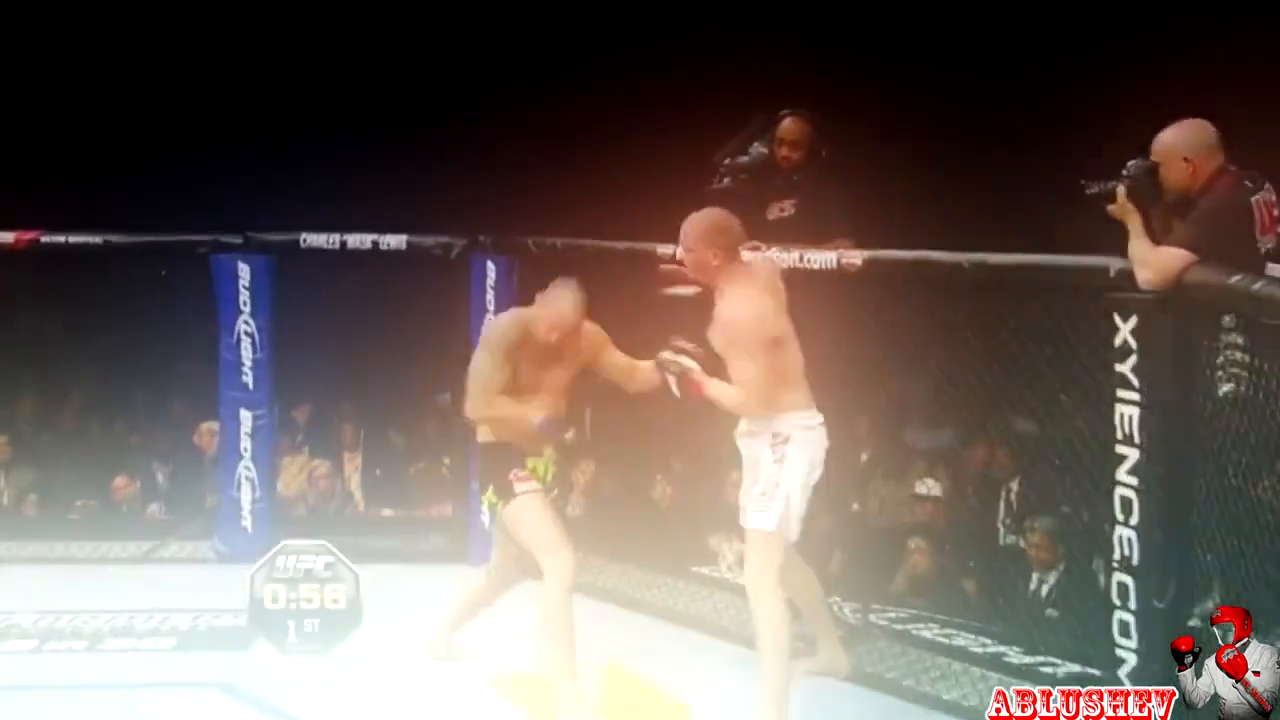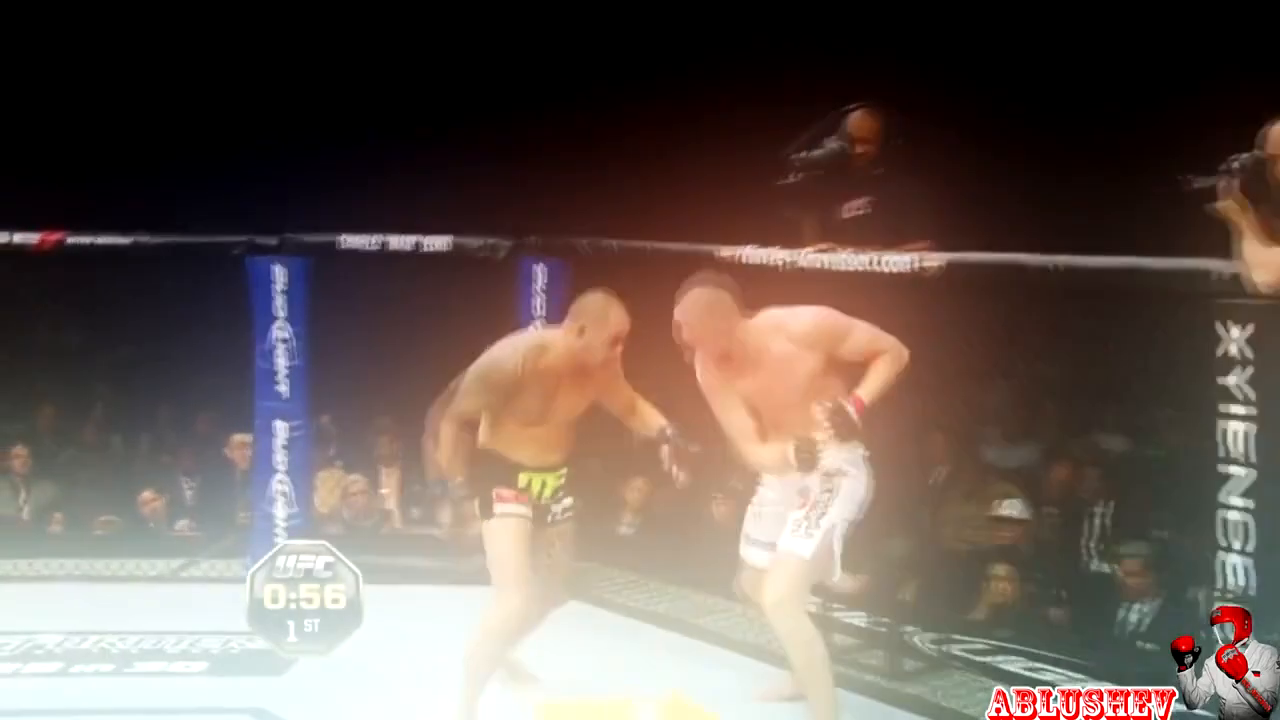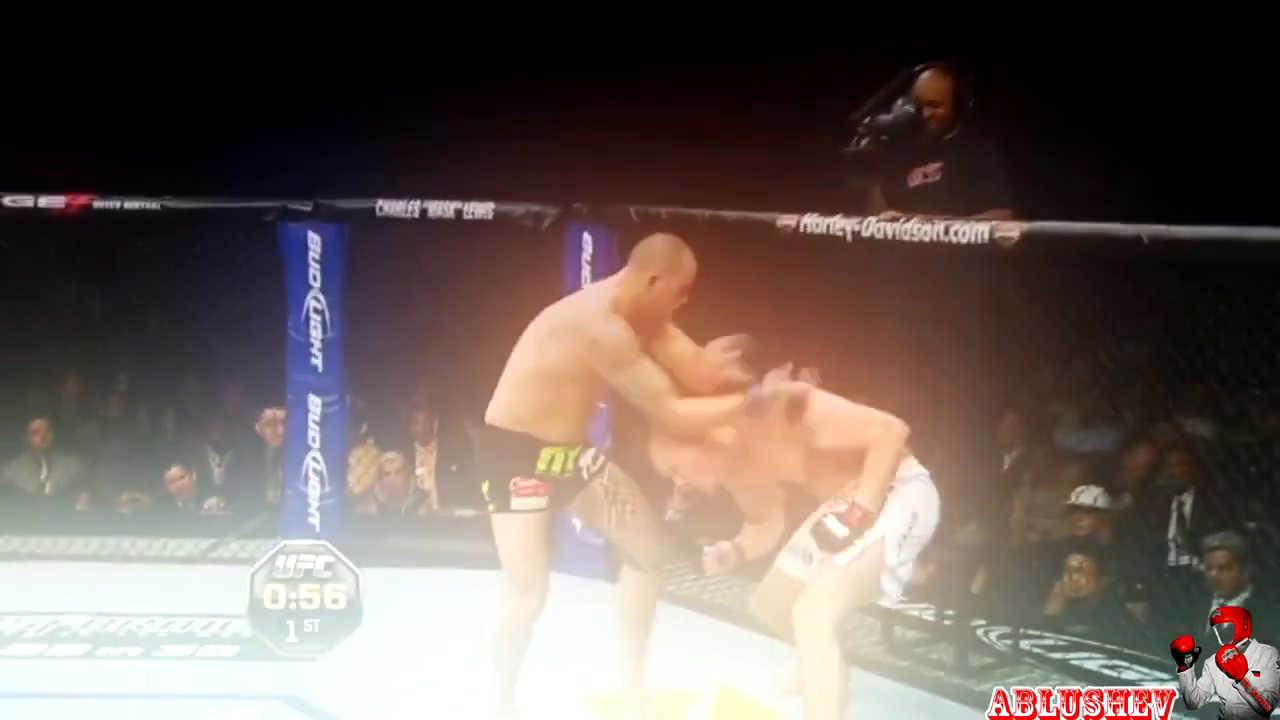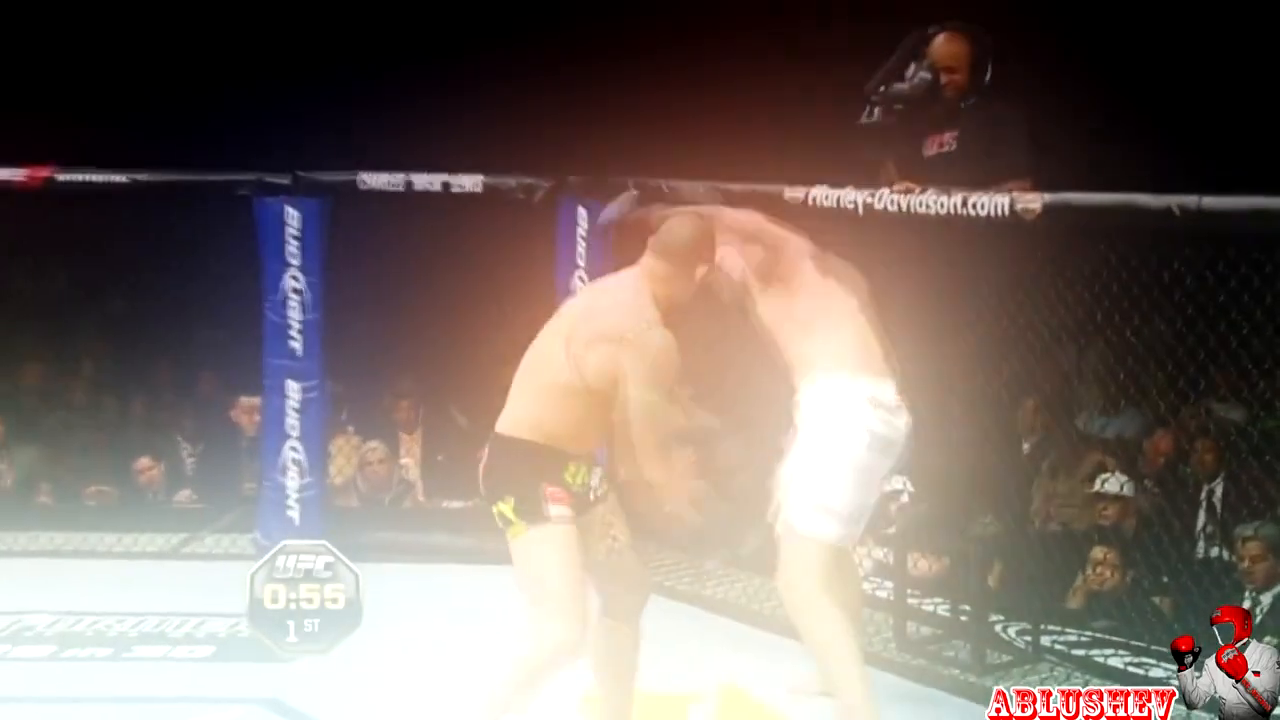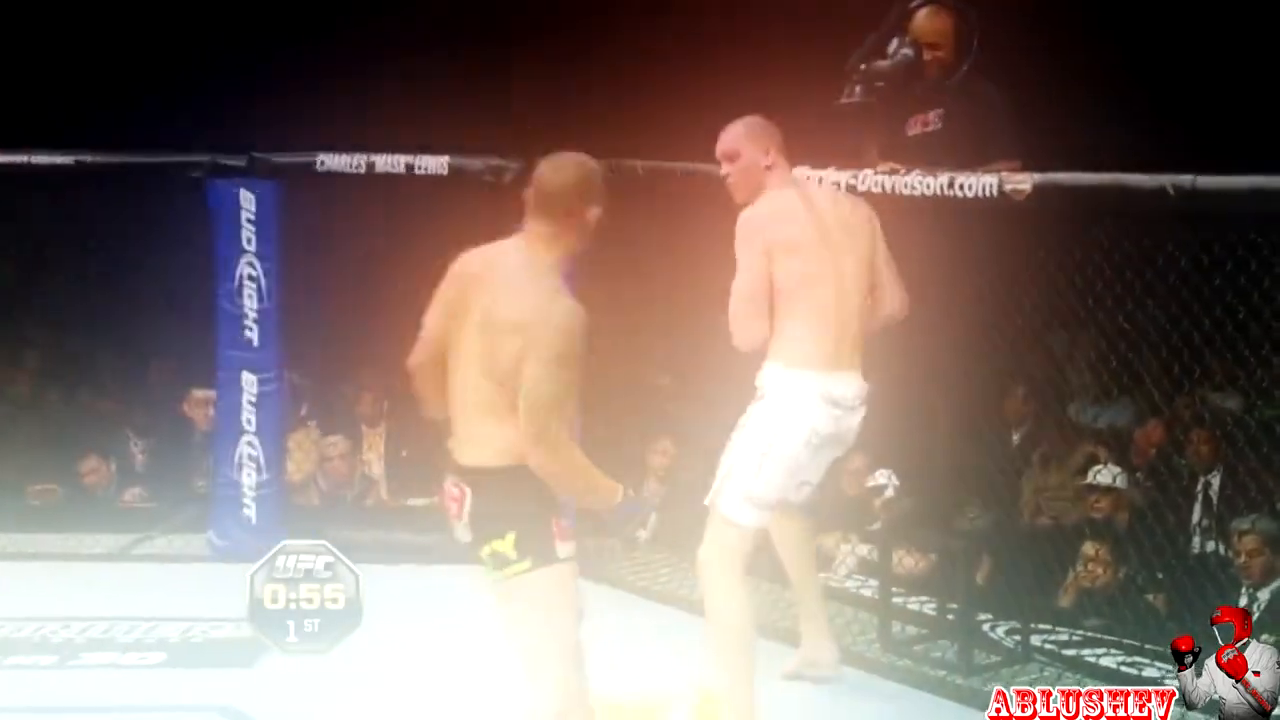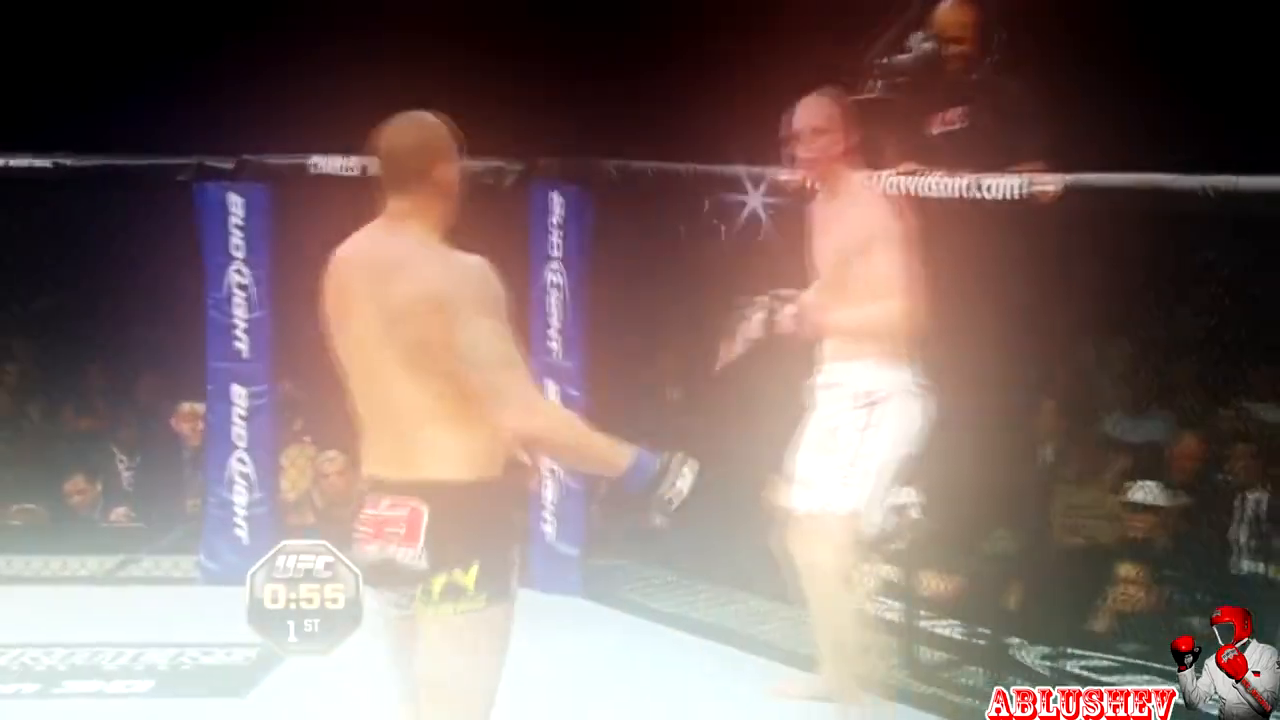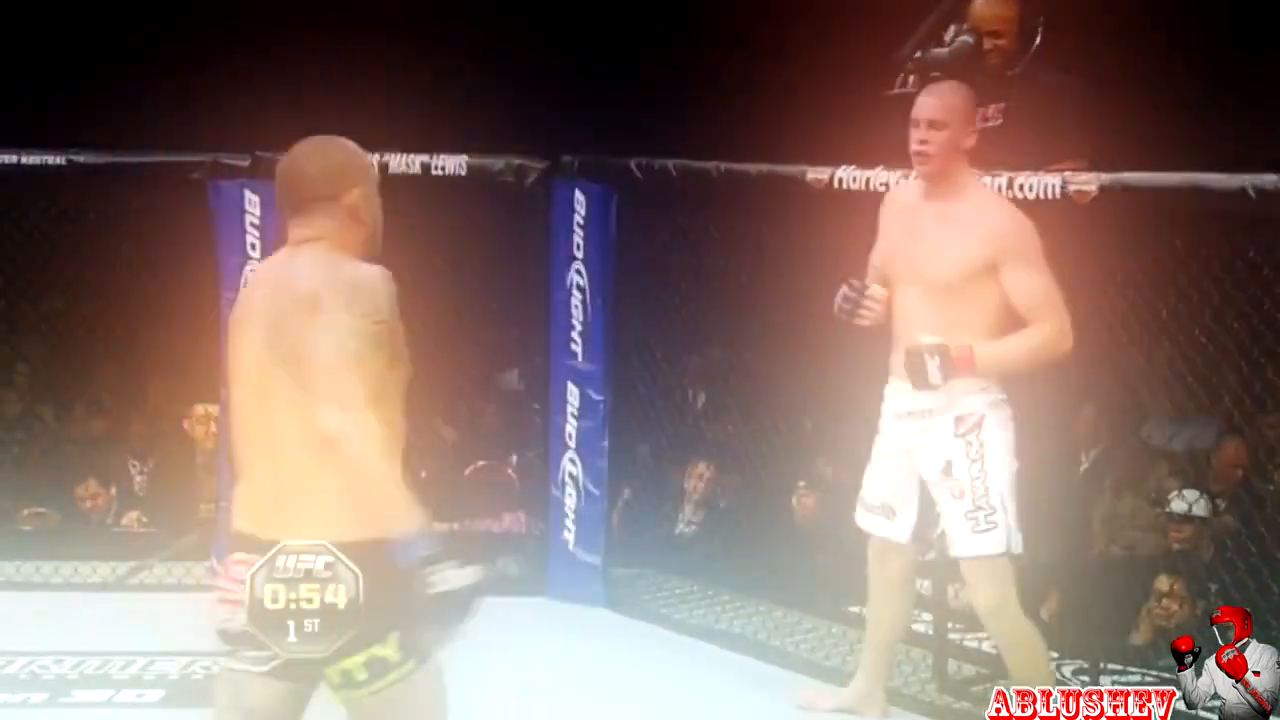
dt=0.3s
person 1, frame 1
left shoulder: (744, 311)
right shoulder: (759, 277)
left elbow: (750, 403)
left wrist: (695, 379)
left hip: (785, 438)
right hip: (770, 432)
left knee: (760, 575)
right knee: (777, 561)
right ankle: (832, 653)
person 1, frame 2
left shoulder: (808, 326)
right shoulder: (709, 368)
left elbow: (894, 351)
right elbow: (754, 453)
left wrist: (857, 405)
right wrist: (797, 453)
left hip: (836, 472)
right hip: (783, 473)
left knee: (779, 598)
right knee: (754, 585)
right ankle: (805, 677)
person 1, frame 3
left shoulder: (780, 419)
left elbow: (893, 429)
right elbow: (766, 528)
left wrist: (858, 512)
right wrist: (734, 551)
left hip: (900, 495)
right hip: (840, 508)
left knee: (812, 617)
right knee: (770, 606)
right ankle: (822, 688)
person 1, frame 4
left shoulder: (772, 261)
right shoulder: (837, 276)
left elbow: (763, 233)
left hip: (843, 408)
right hip: (881, 412)
left knee: (801, 580)
right knee: (826, 557)
person 1, frame 5
left shoulder: (758, 218)
right shoulder: (857, 212)
left elbow: (749, 334)
right elbow: (895, 304)
left hip: (799, 396)
right hip: (843, 397)
left knee: (719, 557)
right knee: (782, 512)
right ankle: (820, 648)
person 1, frame 6
left shoulder: (870, 208)
right shoulder: (821, 208)
left elbow: (899, 310)
left wrist: (814, 318)
right wrist: (797, 311)
left hip: (875, 397)
right hip: (838, 393)
left knee: (828, 559)
right knee: (802, 537)
left ankle: (854, 704)
right ankle: (835, 672)
person 1, frame 7
left shoulder: (1003, 225)
right shoulder: (896, 203)
left elbow: (1056, 335)
left wrist: (967, 357)
right wrist: (863, 304)
left hip: (968, 417)
right hip: (901, 407)
left knee: (992, 598)
right knee: (886, 560)
person 2, frame 1
left shoulder: (584, 335)
right shoulder: (504, 331)
left elbow: (633, 376)
right elbow: (477, 405)
left wrist: (666, 371)
right wrist: (537, 420)
left hip: (536, 459)
right hip: (504, 461)
left knee: (508, 567)
right knee: (562, 566)
left ankle: (444, 636)
person 2, frame 2
left shoulder: (601, 364)
right shoulder: (510, 361)
left elbow: (632, 408)
right elbow: (455, 419)
left wrist: (665, 434)
right wrist: (457, 488)
left hip: (557, 476)
right hip: (503, 475)
left knee: (549, 590)
right knee: (512, 600)
left ankle: (501, 654)
person 2, frame 3
left shoulder: (638, 316)
right shoulder: (599, 328)
left elbow: (696, 371)
right elbow: (669, 415)
left wrist: (729, 363)
right wrist: (752, 401)
left hip: (569, 448)
right hip: (514, 449)
left knee: (647, 549)
right knee: (528, 598)
person 2, frame 4
left shoulder: (617, 293)
right shoulder: (647, 340)
right elbow: (654, 458)
right wrist: (685, 505)
left hip: (572, 466)
right hip: (527, 465)
left knee: (627, 592)
right knee: (566, 628)
person 2, frame 5
left shoulder: (472, 265)
right shoulder: (553, 313)
left elbow: (422, 365)
right elbow: (547, 449)
right wrist: (616, 499)
left hip: (477, 480)
right hip: (511, 493)
left knee: (557, 618)
person 2, frame 6
left shoulder: (346, 264)
right shoulder: (458, 276)
right elbow: (520, 413)
right wrist: (637, 467)
left hip: (388, 510)
right hip: (459, 512)
person 2, frame 7
left shoulder: (258, 287)
right shoulder: (355, 285)
right elbow: (347, 424)
right wrist: (413, 544)
left hip: (254, 570)
right hip: (346, 569)
